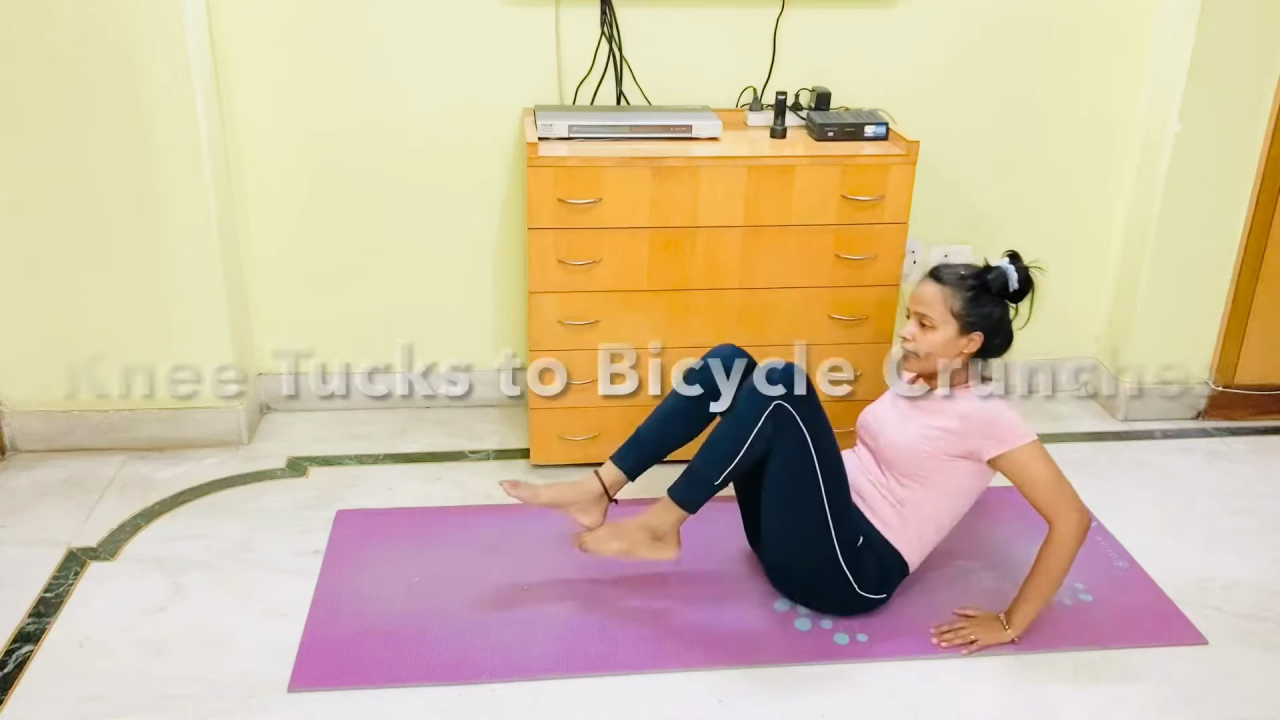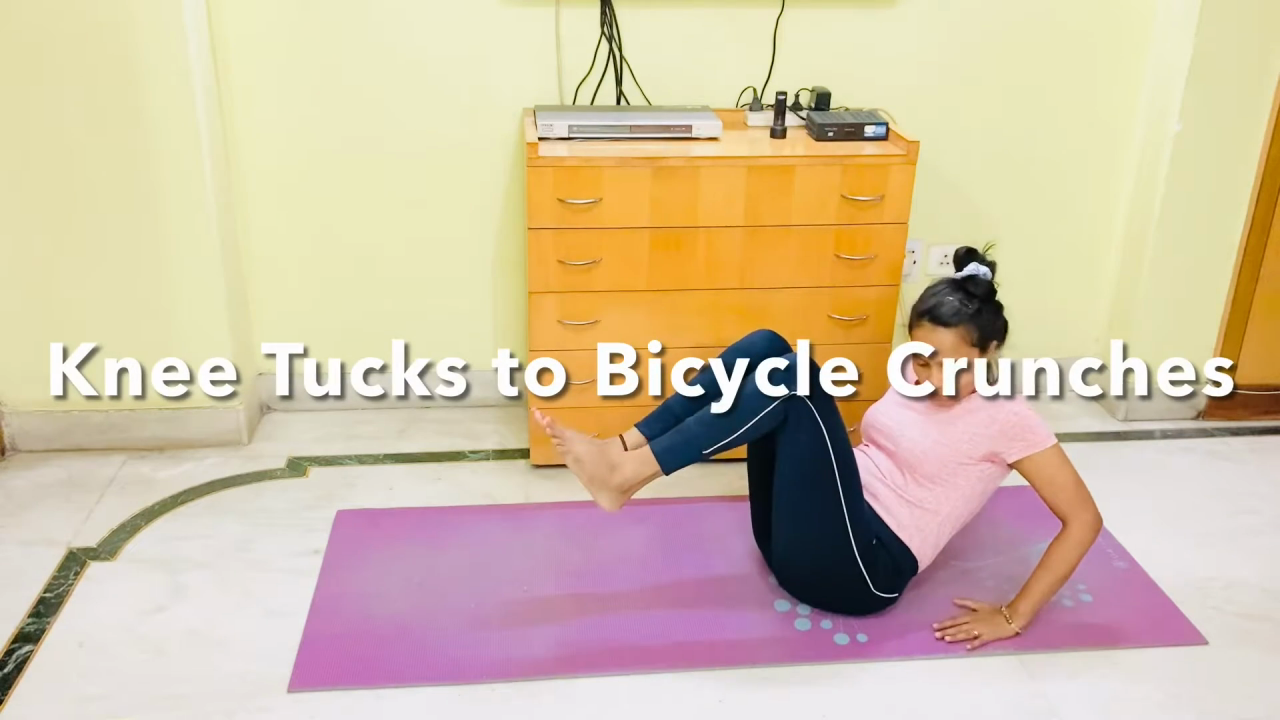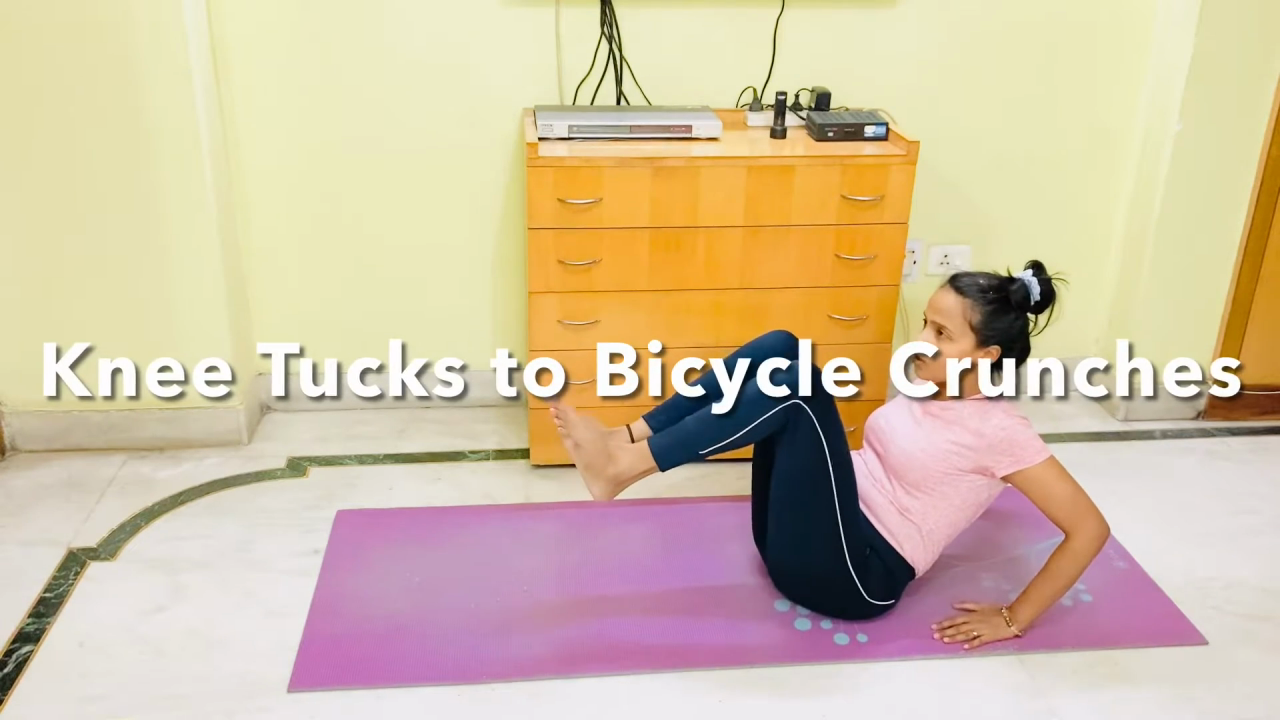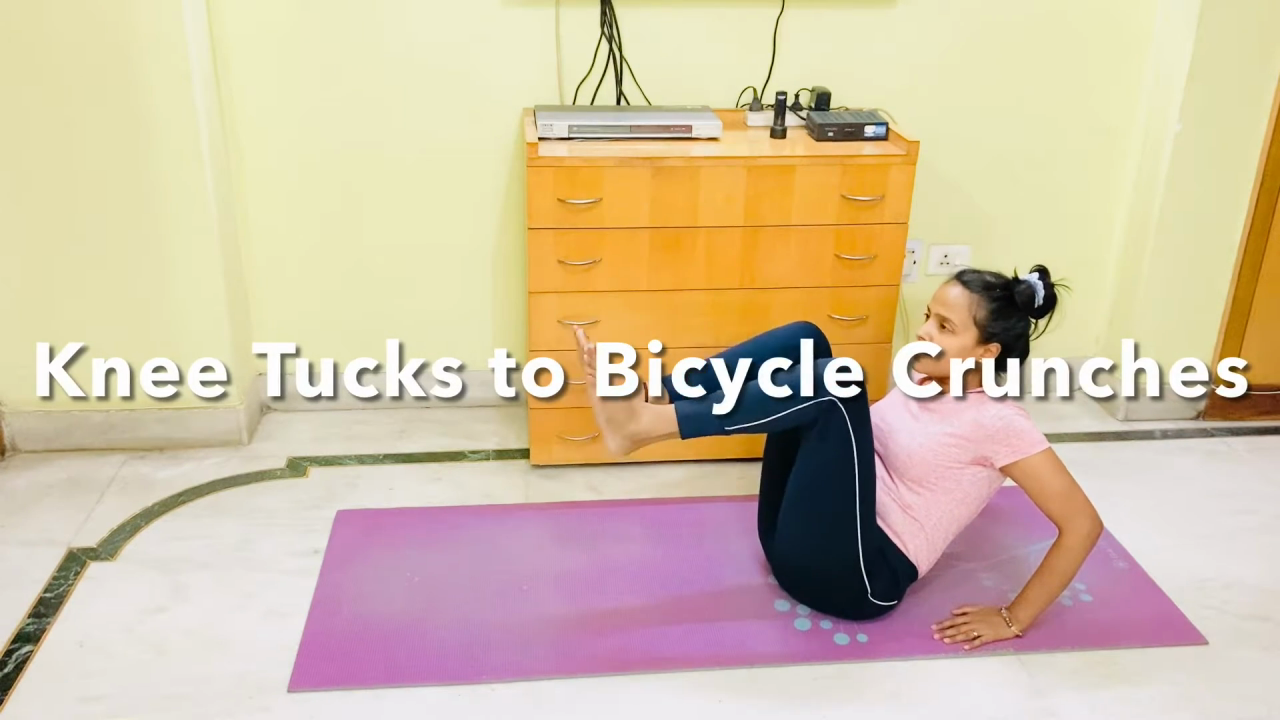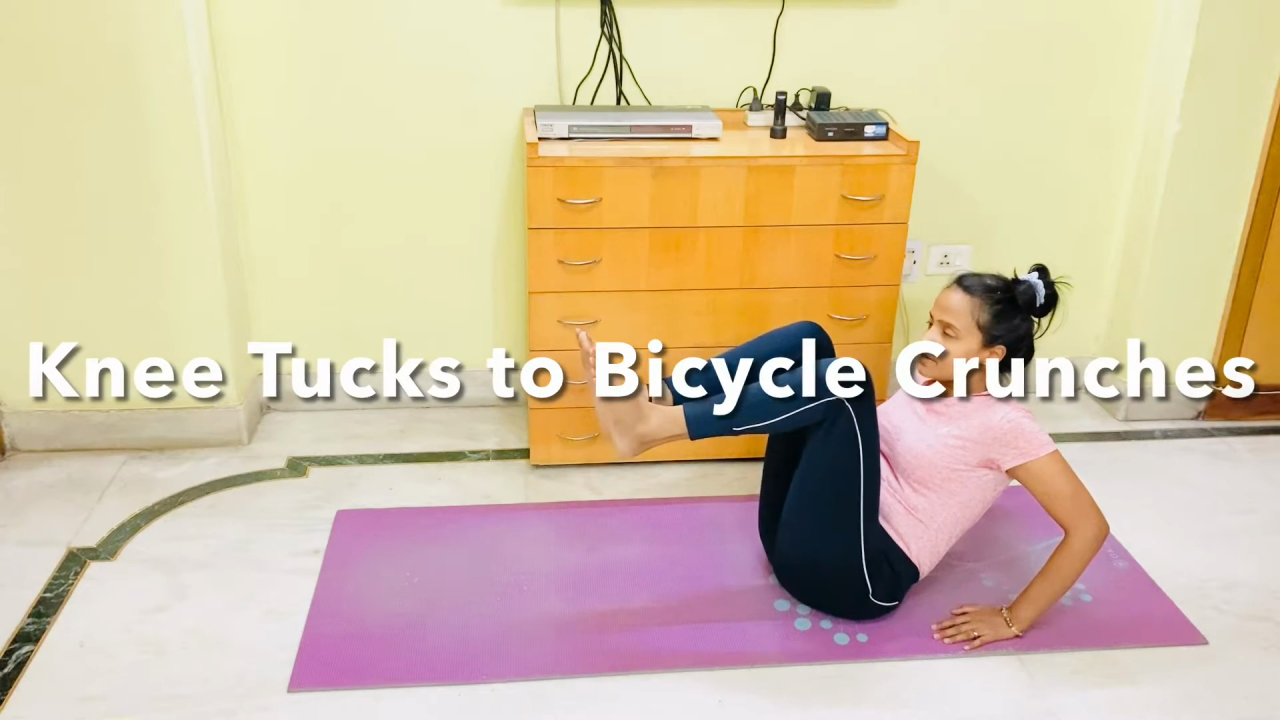
dt=1s
person 1, frame 1
left shoulder: (985, 416)
right shoulder: (920, 380)
left elbow: (1072, 520)
left wrist: (1010, 624)
left hip: (847, 569)
right hip: (806, 527)
left knee: (784, 383)
right knee: (729, 362)
left ankle: (660, 526)
right ankle: (599, 487)
person 1, frame 2
left shoulder: (1006, 420)
right shoulder: (919, 378)
left elbow: (1084, 519)
left wrist: (1014, 617)
left hip: (858, 567)
right hip: (796, 532)
left knee: (795, 378)
right knee: (764, 347)
left ankle: (627, 475)
right ankle: (625, 450)
person 1, frame 3
left shoulder: (999, 432)
right shoulder: (929, 385)
left elbow: (1089, 529)
left wrist: (1013, 620)
left hip: (851, 572)
right hip: (802, 532)
left knee: (801, 386)
right knee: (779, 349)
left ankle: (626, 465)
right ankle: (630, 438)
person 1, frame 4
left shoulder: (997, 424)
right shoulder: (924, 380)
left elbow: (1083, 525)
left wrist: (1013, 620)
left hip: (855, 573)
right hip: (797, 535)
left knee: (833, 381)
right knee: (803, 339)
left ankle: (644, 426)
right ankle: (645, 401)
person 1, frame 5
left shoulder: (1004, 428)
right shoulder: (926, 381)
left elbow: (1088, 528)
left wrist: (1012, 621)
left hip: (854, 574)
right hip: (798, 535)
right knee: (807, 339)
left ankle: (651, 427)
right ankle: (655, 403)
